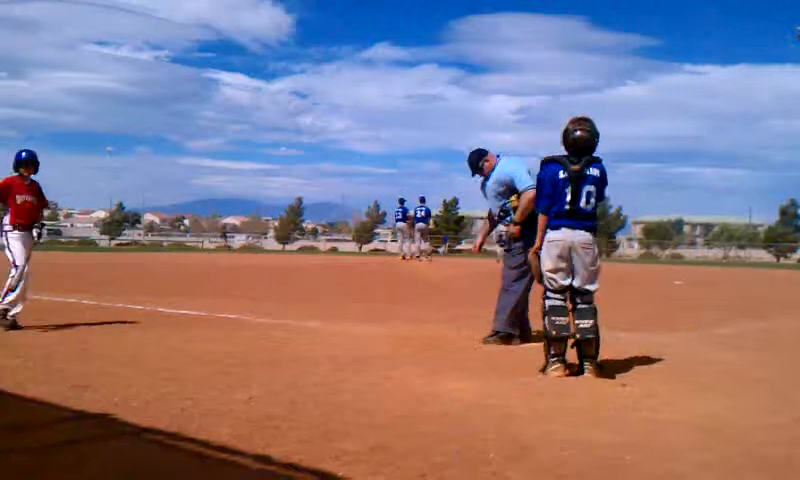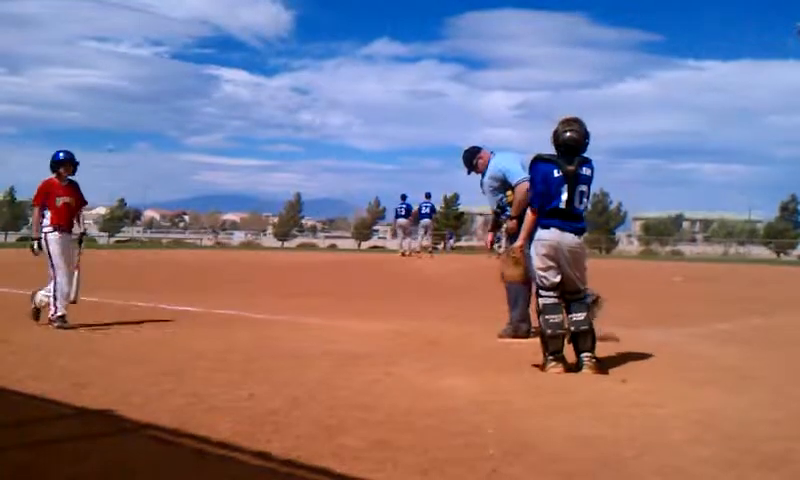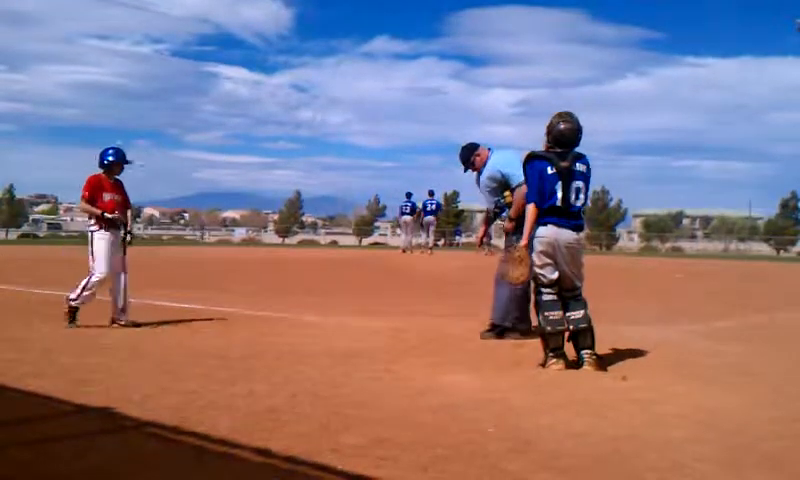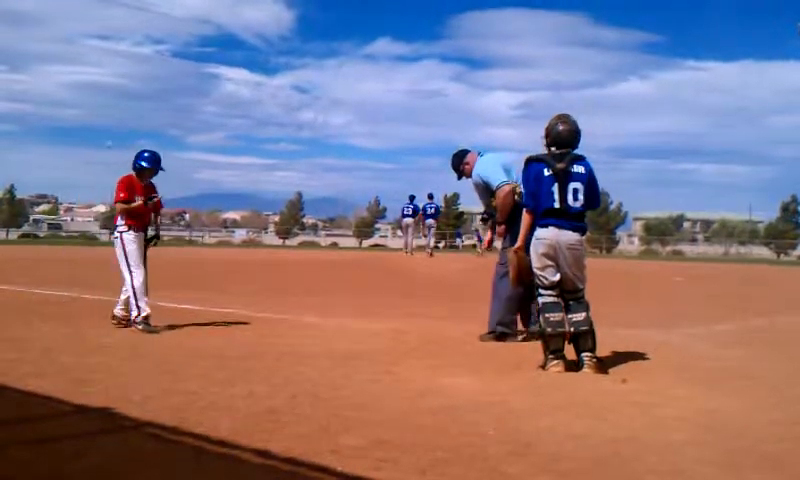
dt=0.4s
person 1, frame 1
left shoulder: (551, 167)
right shoulder: (598, 168)
left elbow: (545, 210)
left wrist: (538, 242)
left hip: (556, 236)
right hip: (586, 237)
left knee: (555, 296)
right knee: (585, 299)
left ankle: (557, 361)
right ankle: (589, 362)
person 1, frame 2
left shoulder: (543, 165)
right shoulder: (587, 167)
left elbow: (535, 206)
left wrist: (521, 239)
left hip: (547, 235)
right hip: (574, 238)
left knee: (548, 295)
right knee: (576, 296)
left ankle: (554, 358)
right ankle: (587, 356)
person 1, frame 3
left shoulder: (537, 163)
right shoulder: (583, 164)
left elbow: (533, 203)
left wrist: (525, 238)
left hip: (544, 232)
right hip: (572, 234)
left knee: (547, 292)
right knee: (573, 293)
left ankle: (555, 354)
right ankle: (587, 354)
person 1, frame 4
left shoulder: (536, 165)
right shoulder: (584, 166)
left elbow: (530, 208)
right elbow: (593, 204)
left wrist: (521, 239)
left hip: (545, 235)
right hip: (574, 237)
left knee: (548, 294)
right knee: (575, 295)
left ankle: (555, 357)
right ankle: (587, 356)
person 2, frame 1
left shoulder: (510, 166)
right shoulder: (489, 180)
left elbow: (531, 194)
right elbow: (495, 211)
left wrist: (516, 223)
right wrist: (483, 235)
left hip: (527, 229)
right hip: (516, 231)
left knee: (515, 281)
right knee: (512, 279)
left ankle: (505, 331)
right ankle: (518, 330)
person 2, frame 2
left shoulder: (504, 161)
right shoulder: (486, 177)
left elbow: (524, 186)
left wrist: (514, 218)
right wrist: (492, 232)
right hip: (514, 225)
right ankle: (519, 324)
person 2, frame 3
left shoulder: (502, 160)
right shoulder: (483, 175)
left elbow: (524, 188)
left wrist: (511, 218)
right wrist: (485, 226)
left hip: (524, 220)
right hip: (518, 222)
left ankle: (503, 325)
right ankle: (519, 324)
person 2, frame 4
left shoulder: (481, 168)
right shoulder: (490, 160)
left elbow: (505, 191)
left wrist: (501, 222)
right wrist: (492, 229)
left hip: (522, 218)
left knee: (507, 274)
left ankle: (502, 330)
right ankle: (532, 325)
person 3, frame 1
left shoulder: (36, 186)
left elbow: (40, 209)
left wrist: (38, 226)
left hip: (29, 234)
left knee: (18, 273)
right knee: (21, 271)
person 3, frame 2
left shoulder: (74, 186)
right shoulder: (47, 185)
left elbow: (78, 210)
right elbow: (37, 211)
left wrist: (81, 229)
right wrist: (36, 238)
left hip: (68, 235)
right hip: (52, 235)
left knee: (70, 275)
right knee: (60, 274)
left ankle: (40, 298)
right ankle: (56, 315)
person 3, frame 3
left shoulder: (119, 185)
right shoulder: (94, 180)
left elbow: (125, 208)
right elbow: (83, 205)
left wrist: (128, 228)
right wrist: (104, 215)
left hip: (116, 232)
right hip: (99, 231)
left knee: (119, 274)
right knee: (100, 273)
left ankle: (120, 316)
right ankle: (74, 303)
person 3, frame 4
left shoulder: (151, 186)
right shoulder: (126, 181)
left elbow: (156, 211)
right elbow: (119, 208)
left wrist: (156, 231)
right wrist: (142, 203)
left hip: (141, 234)
right hip: (125, 233)
left knee: (138, 276)
right knee: (136, 274)
left ankle: (119, 314)
right ankle: (138, 317)
